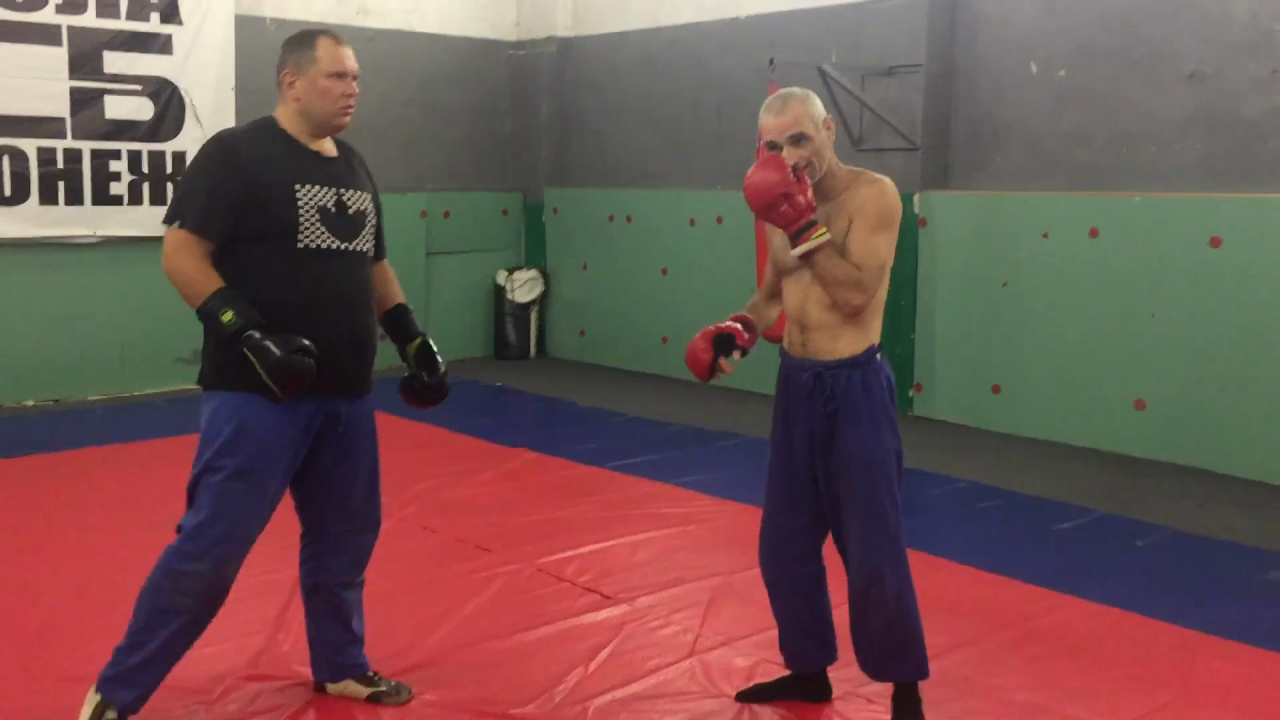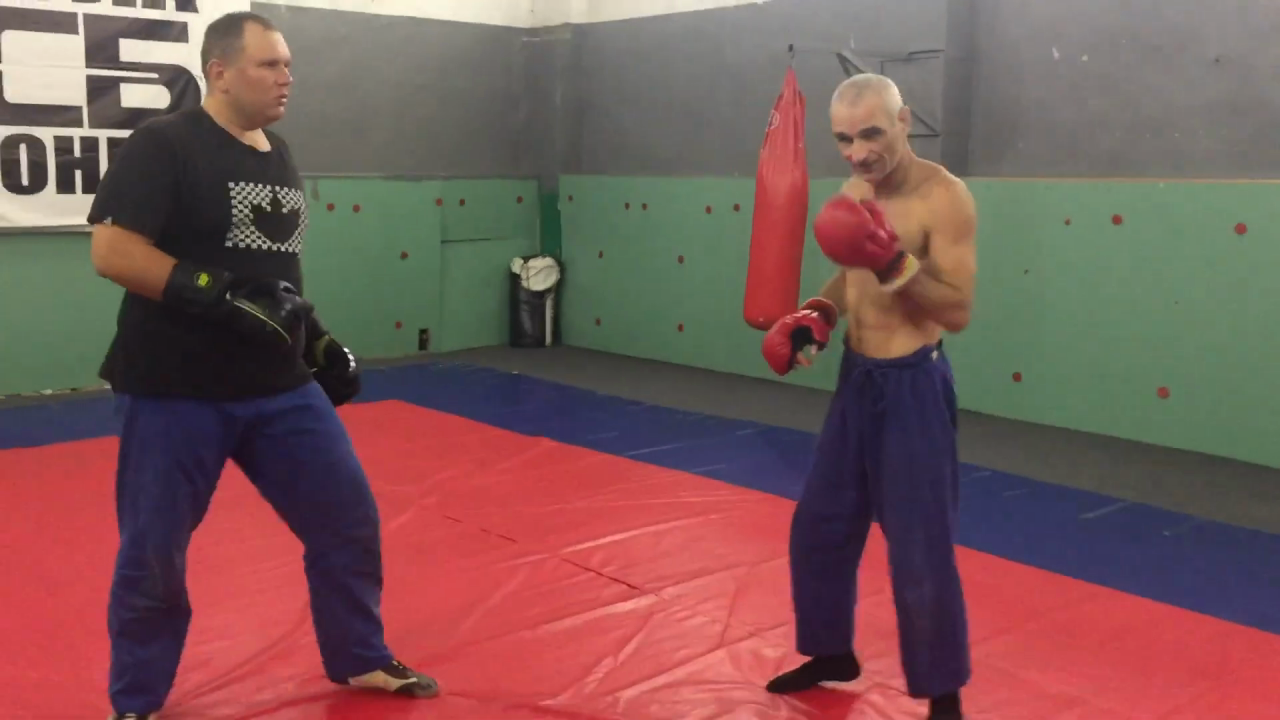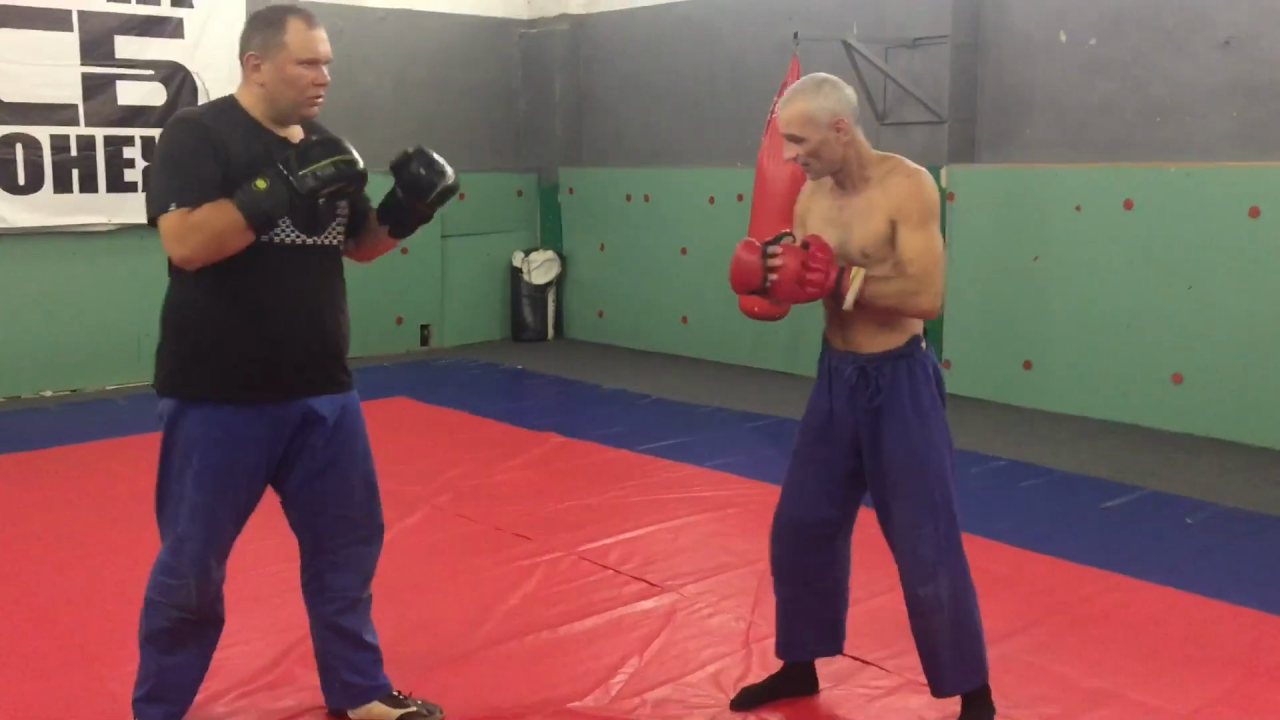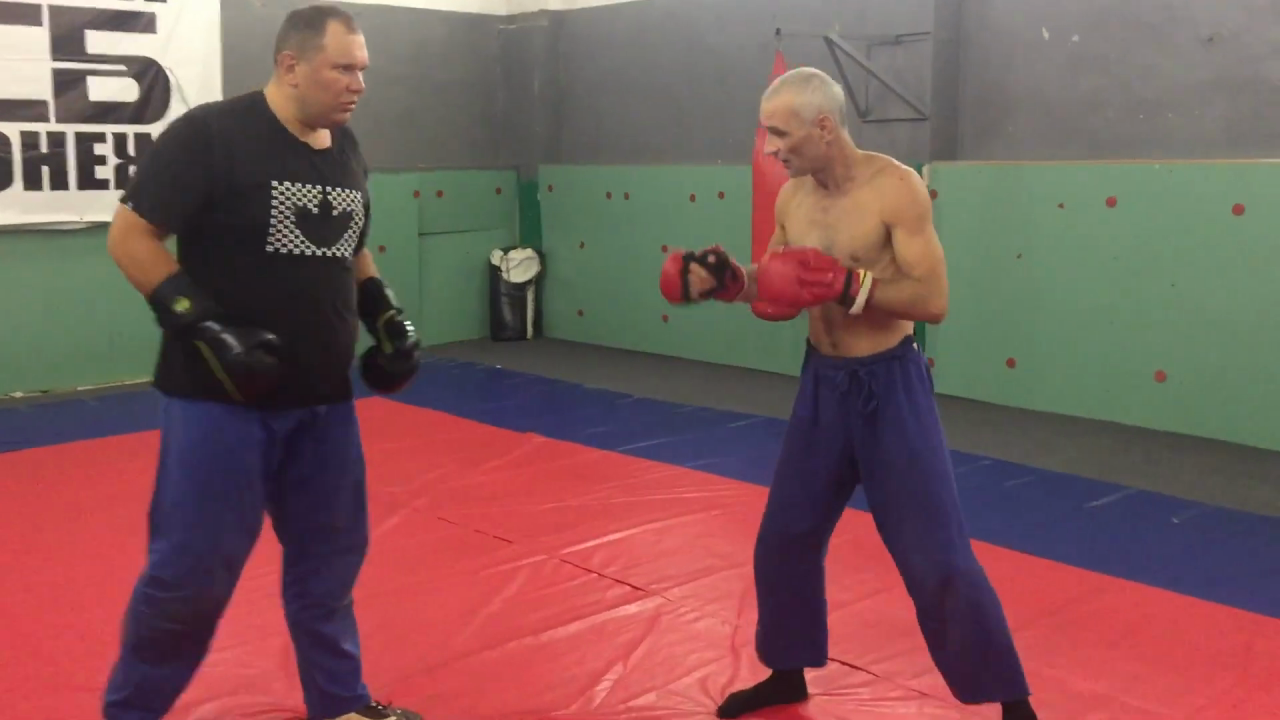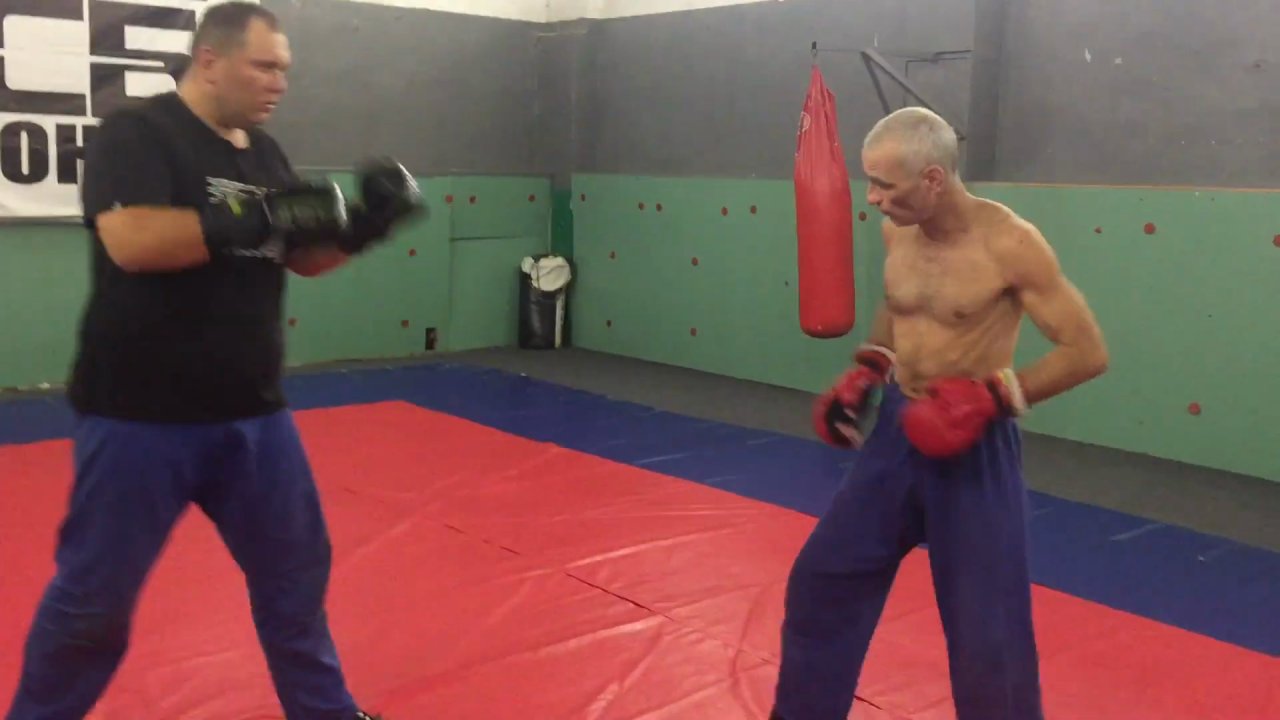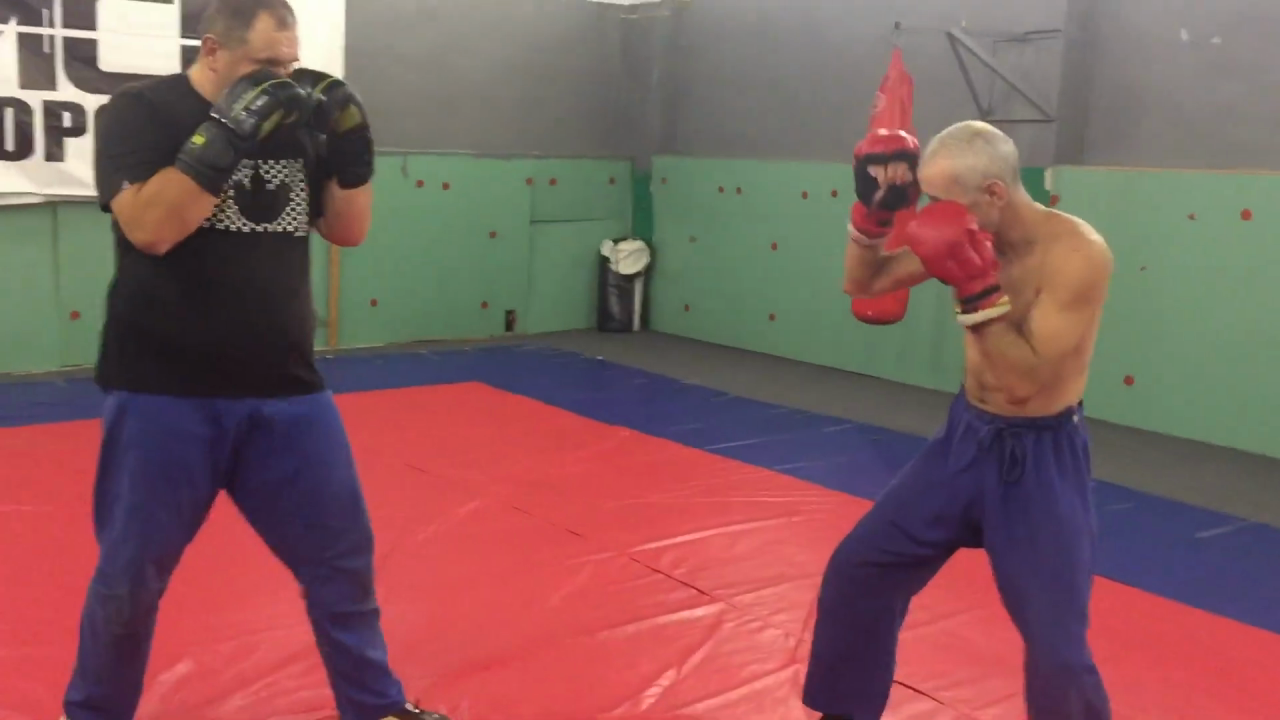
dt=0.5s
person 1, frame 1
left shoulder: (354, 167)
right shoulder: (236, 154)
left elbow: (373, 266)
right elbow: (181, 253)
left wrist: (411, 337)
right wrist: (244, 334)
left hip: (344, 390)
right hip: (257, 387)
left knee: (345, 532)
right knee: (215, 539)
person 1, frame 2
left shoulder: (277, 155)
right shoulder: (162, 144)
right elbow: (112, 252)
left wrist: (316, 337)
right wrist: (221, 298)
left hip: (278, 385)
right hip: (174, 390)
left knee: (347, 516)
right knee: (154, 552)
left ankle: (362, 659)
person 1, frame 3
left shoulder: (320, 144)
right shoulder: (198, 134)
left elbow: (360, 242)
right elbow: (185, 242)
left wrist: (411, 204)
right wrist: (284, 188)
left hip: (322, 391)
right hip: (220, 395)
left knee: (347, 539)
right knee: (193, 558)
person 1, frame 4
left shoulder: (347, 151)
right shoulder: (212, 134)
right elbow: (130, 236)
left wrist: (386, 317)
right wrist: (203, 327)
left hip: (322, 397)
right hip: (220, 395)
left knee: (330, 552)
right knee: (193, 563)
person 1, frame 5
left shoulder: (263, 151)
right shoulder: (137, 132)
left elbow: (307, 257)
right elbow: (130, 242)
left wrist: (363, 222)
right wrist: (253, 219)
left hip: (250, 411)
right hip: (140, 411)
left knee: (295, 563)
right knee: (98, 586)
person 1, frame 6
left shoulder: (294, 121)
right shoulder: (139, 114)
left elbow: (350, 229)
right elbow: (148, 227)
left wrist: (349, 140)
right wrist: (227, 133)
left hip: (286, 387)
right hip: (166, 390)
left knee: (339, 548)
right knee: (134, 567)
person 2, frame 1
left shoulder: (874, 195)
right shoulder: (783, 204)
left elbow: (855, 295)
left wrist: (804, 228)
right wrist: (738, 331)
left hip: (855, 387)
right hip: (795, 384)
left knee: (872, 550)
right knee: (785, 540)
person 2, frame 2
left shoulder: (944, 198)
right shoulder: (851, 193)
left elbow: (956, 310)
left wrist: (892, 261)
right wrist: (817, 316)
left hip: (913, 388)
right hip: (856, 380)
left knee: (920, 552)
right knee: (821, 522)
right ankle: (833, 653)
person 2, frame 3
left shoulder: (908, 185)
right shoulder: (813, 194)
left elbow: (925, 299)
right elbow: (792, 284)
left wrist: (840, 281)
right wrist: (768, 274)
left hip: (900, 380)
right hip: (835, 375)
left knee: (926, 546)
right knee: (802, 527)
right ankle: (800, 665)
person 2, frame 4
left shoulder: (896, 187)
right shoulder: (793, 194)
left elbow: (933, 301)
right elbow: (781, 287)
left wrist: (846, 285)
right wrist: (728, 281)
left hip: (891, 387)
right hip: (823, 382)
left knee: (936, 559)
right knee: (784, 537)
person 2, frame 5
left shoulder: (1009, 242)
right shoulder: (897, 230)
left elbow: (1087, 353)
left wrist: (993, 395)
right wrist: (866, 371)
left hip: (975, 444)
right hip: (899, 432)
left knee: (988, 630)
right knee: (823, 576)
person 2, frame 6
left shoulder: (1078, 253)
right shoulder: (967, 237)
left elbow: (1027, 384)
right elbow: (863, 281)
left wrist: (977, 289)
left hip: (1040, 456)
right hip: (966, 436)
left knee: (1056, 645)
right knee: (858, 569)
